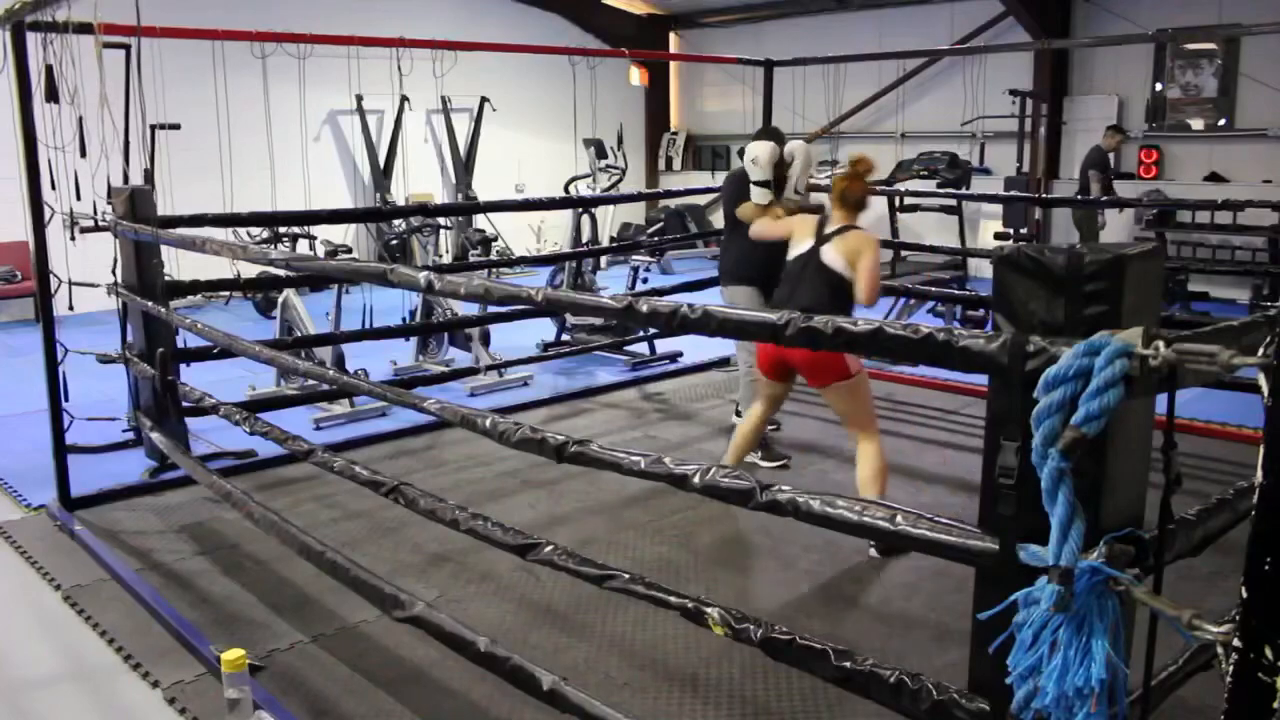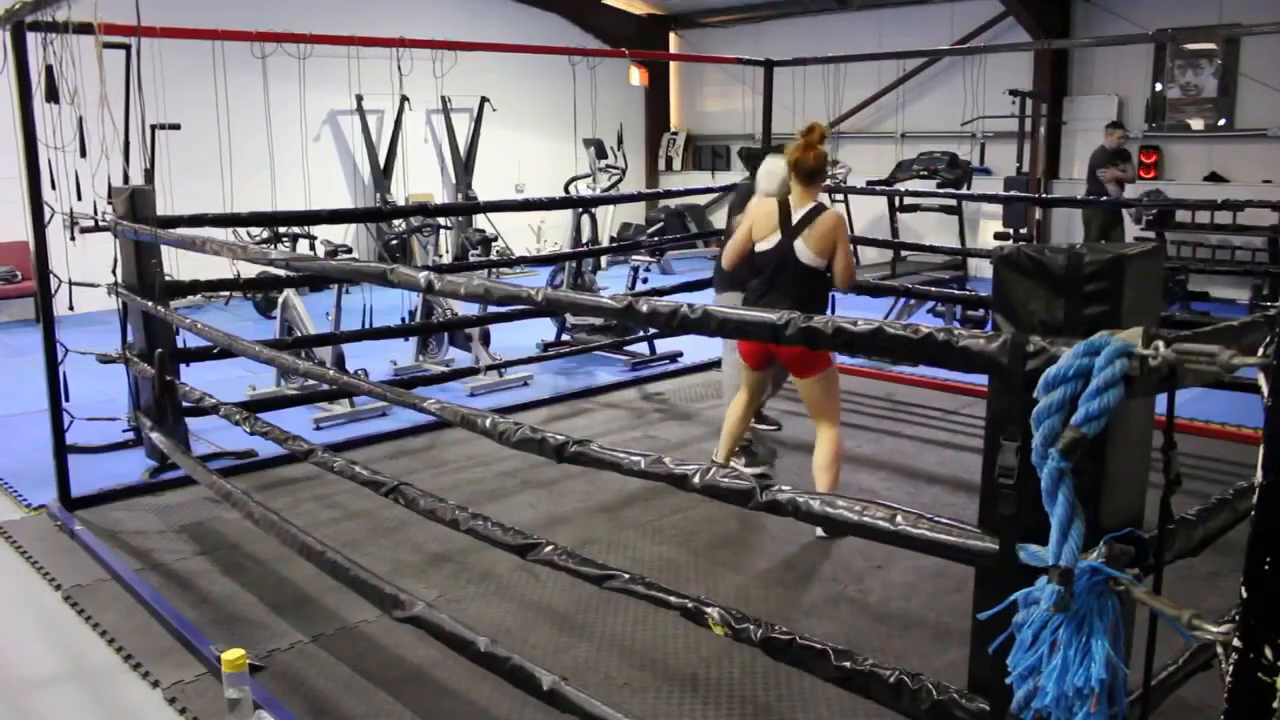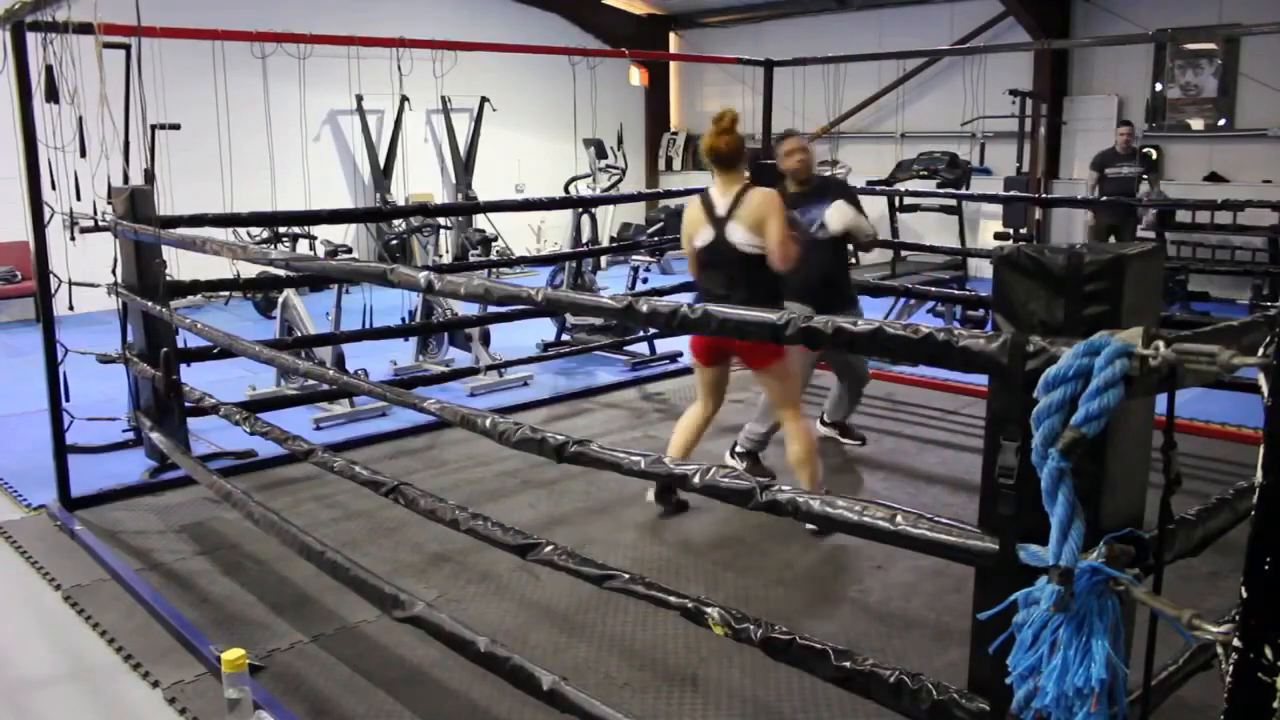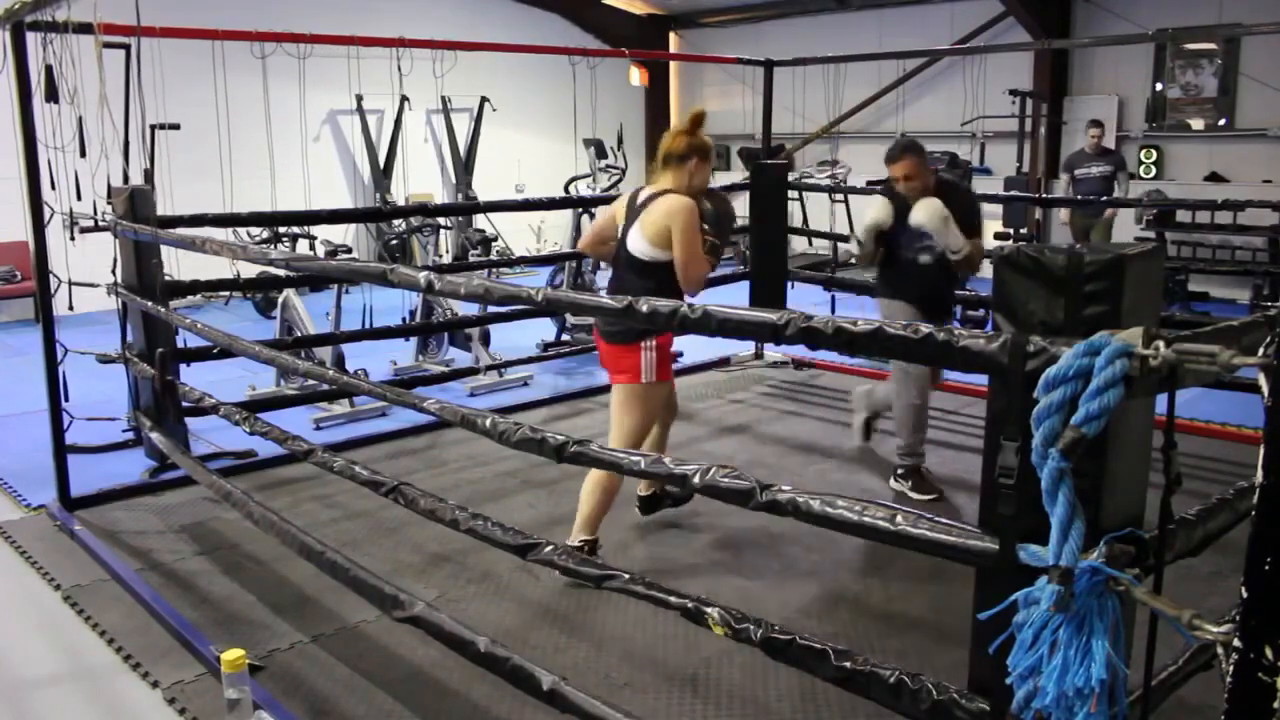
dt=0.7s
person 1, frame 1
left shoulder: (803, 224)
right shoulder: (864, 241)
left elbow: (756, 229)
right elbow: (866, 297)
left wrist: (775, 214)
right wrist: (866, 270)
left hip: (775, 337)
right hip: (820, 344)
left knee: (766, 401)
right knee: (867, 435)
left ankle: (726, 469)
person 1, frame 2
left shoulder: (759, 209)
right shoulder: (832, 221)
left elbow: (728, 262)
right elbow: (844, 282)
left knee: (748, 392)
right knee: (827, 424)
left ankle: (718, 467)
person 1, frame 3
left shoulder: (695, 206)
right shoulder: (765, 199)
right elbow: (782, 262)
right wrist: (781, 233)
left knee: (705, 405)
right knee: (791, 414)
left ankle: (665, 486)
person 1, frame 4
left shoulder: (634, 198)
right shoulder: (682, 207)
left elbow: (588, 245)
right elbow: (692, 282)
right wrist: (711, 243)
left hip: (616, 327)
right hip: (640, 337)
left knee: (664, 410)
right knee: (622, 448)
left ankle: (650, 493)
right ankle: (579, 546)
person 2, frame 1
left shoulder: (785, 182)
right shoulder: (738, 181)
right wrist: (761, 179)
left hip: (774, 280)
right hip: (742, 281)
right knee: (755, 356)
left ankle: (746, 407)
right ankle: (753, 440)
person 2, frame 2
right shoulder: (749, 194)
right wrist: (767, 194)
right hip: (736, 288)
right knee: (741, 360)
left ankle: (752, 408)
right ankle: (738, 443)
person 2, frame 3
left shoulder: (838, 189)
left elbow: (867, 238)
left wrist: (856, 227)
left hip: (843, 299)
right hip: (800, 301)
left knee: (856, 373)
right knee: (796, 374)
left ankle: (834, 419)
right ankle: (744, 448)
person 2, frame 4
left shoulder: (959, 198)
right shoulder: (885, 201)
left elbow: (972, 265)
right elbow: (866, 263)
left wrist: (949, 236)
right wrist: (867, 236)
left hip: (940, 305)
right hip: (899, 301)
left knee: (921, 379)
right knee: (914, 382)
left ankle: (867, 402)
right ankle: (908, 468)
